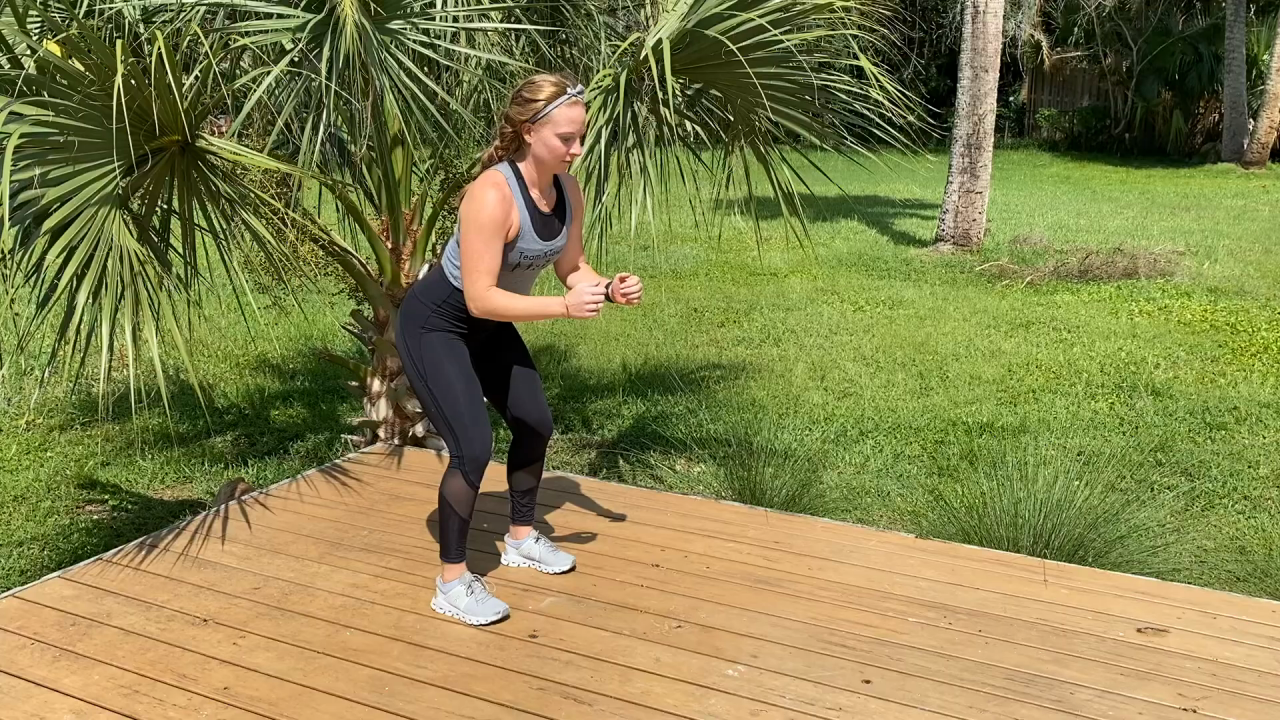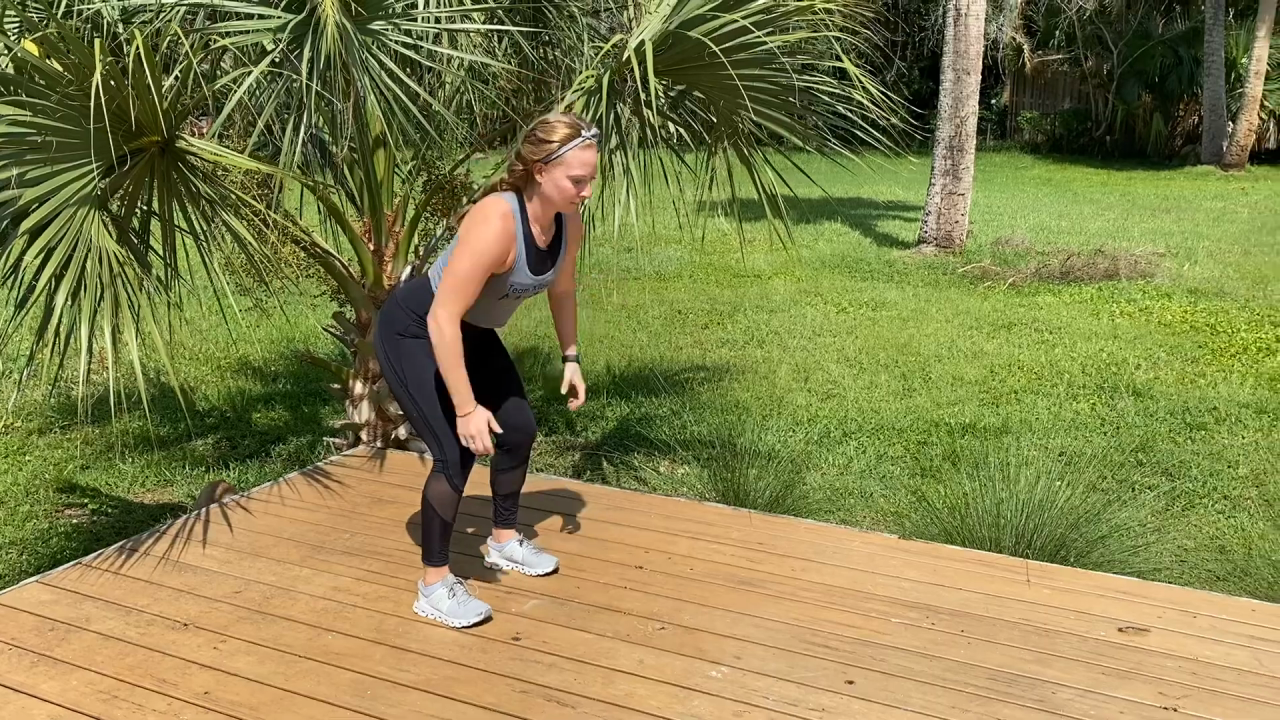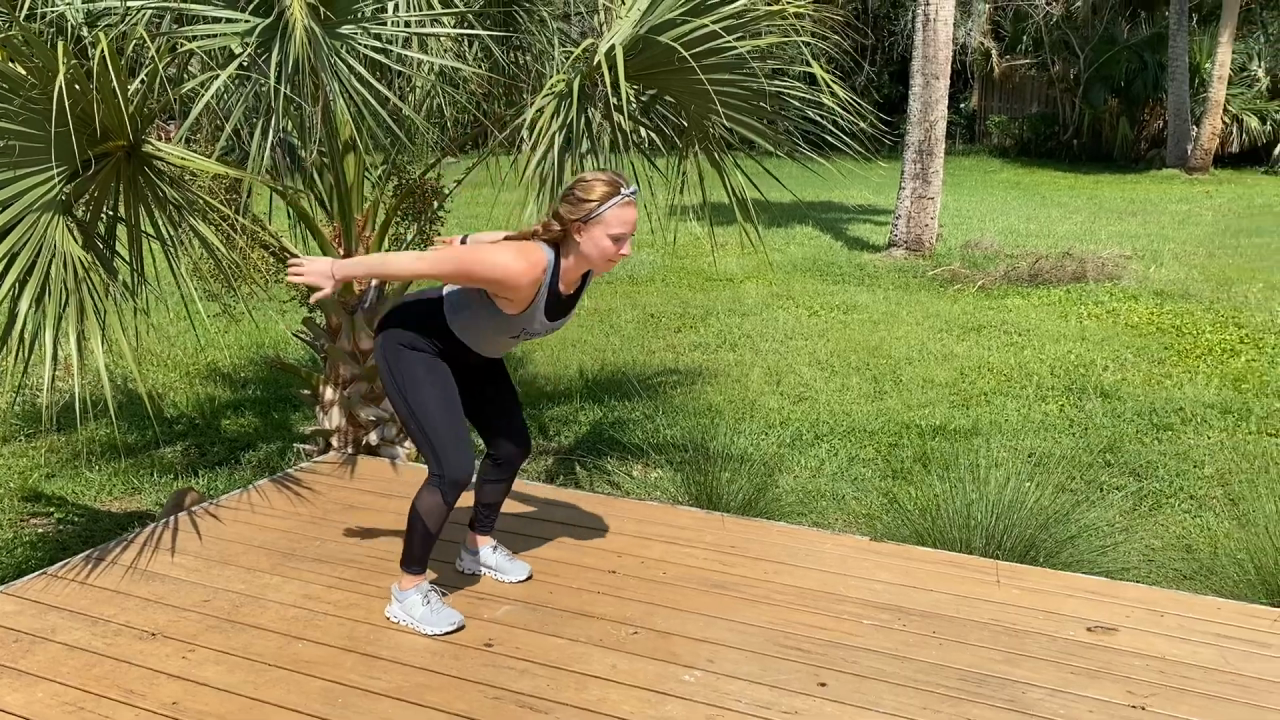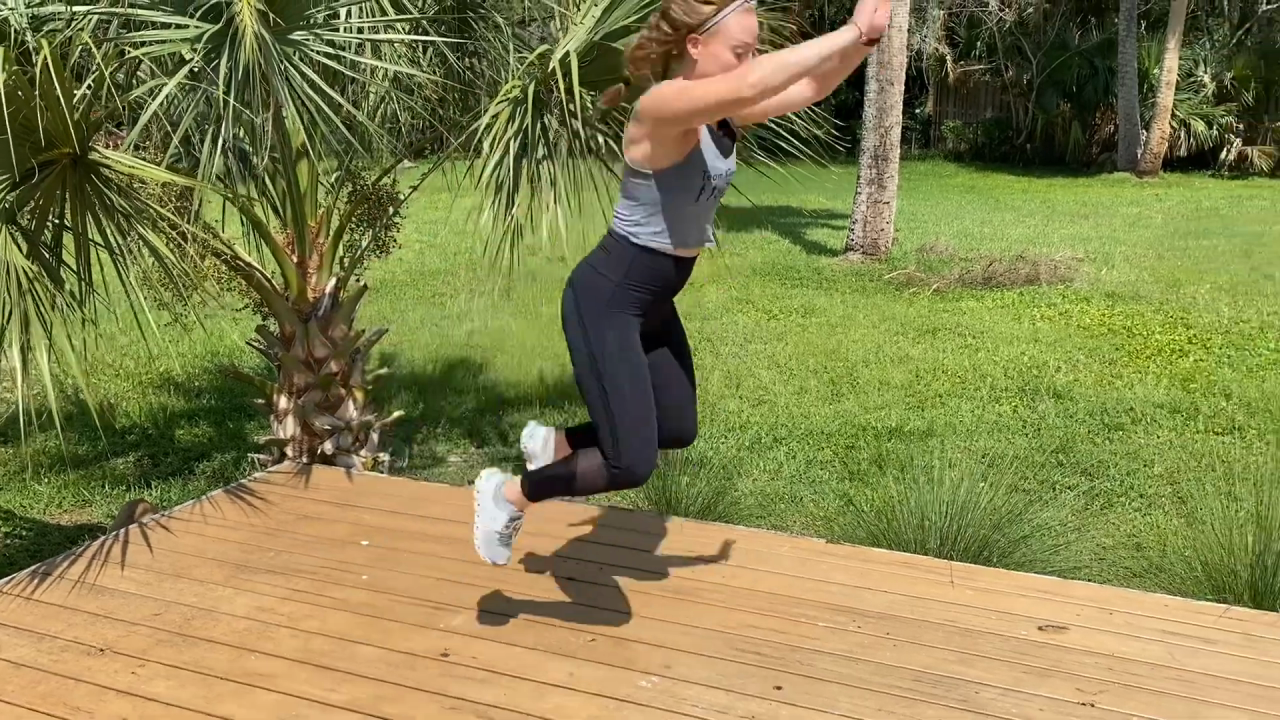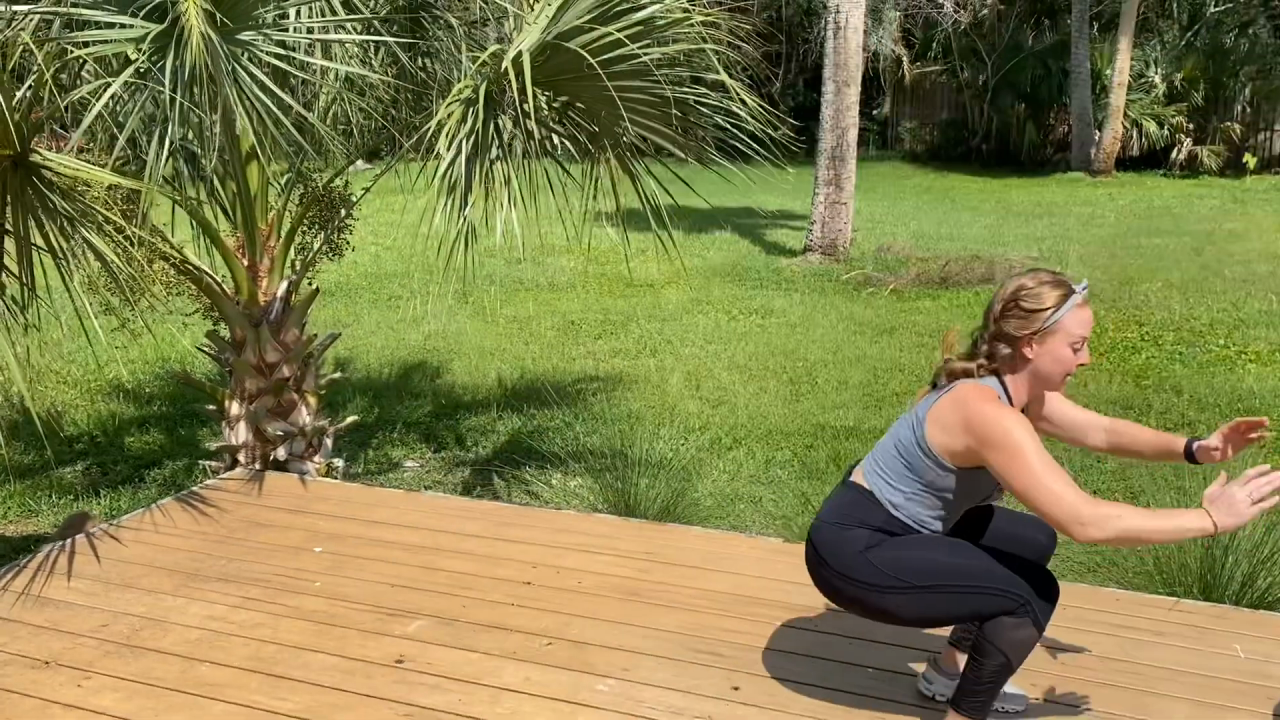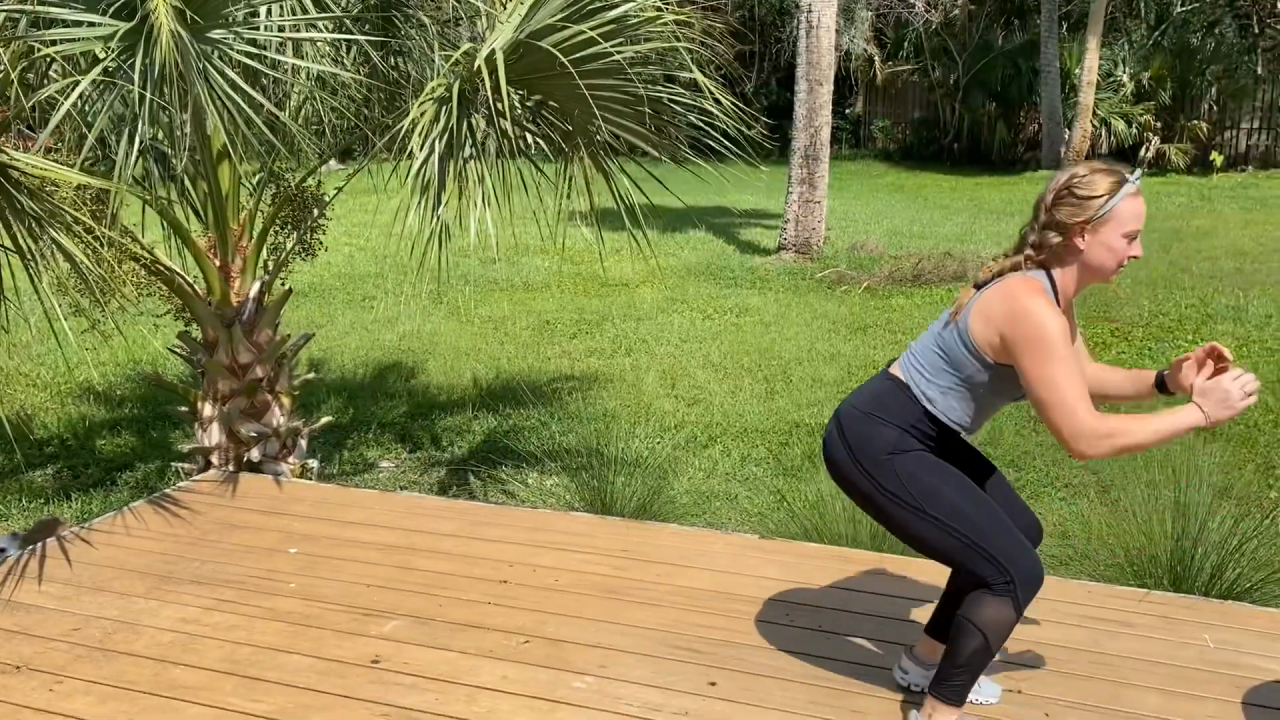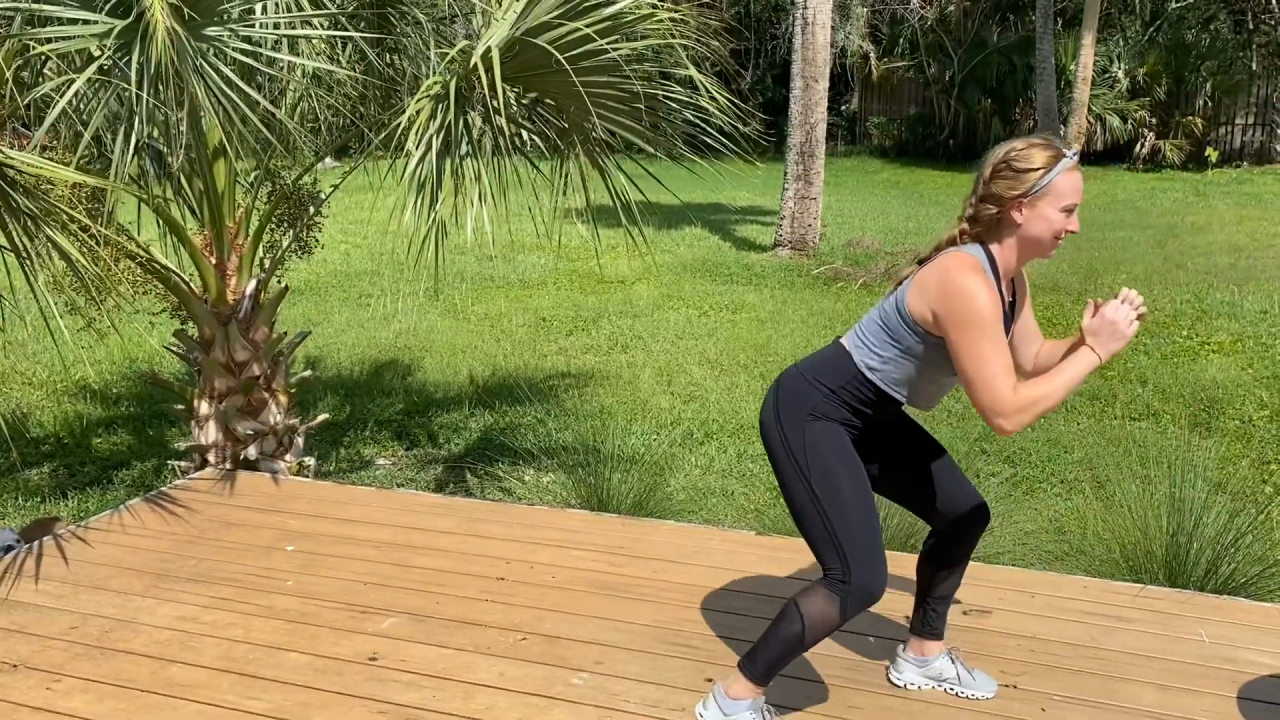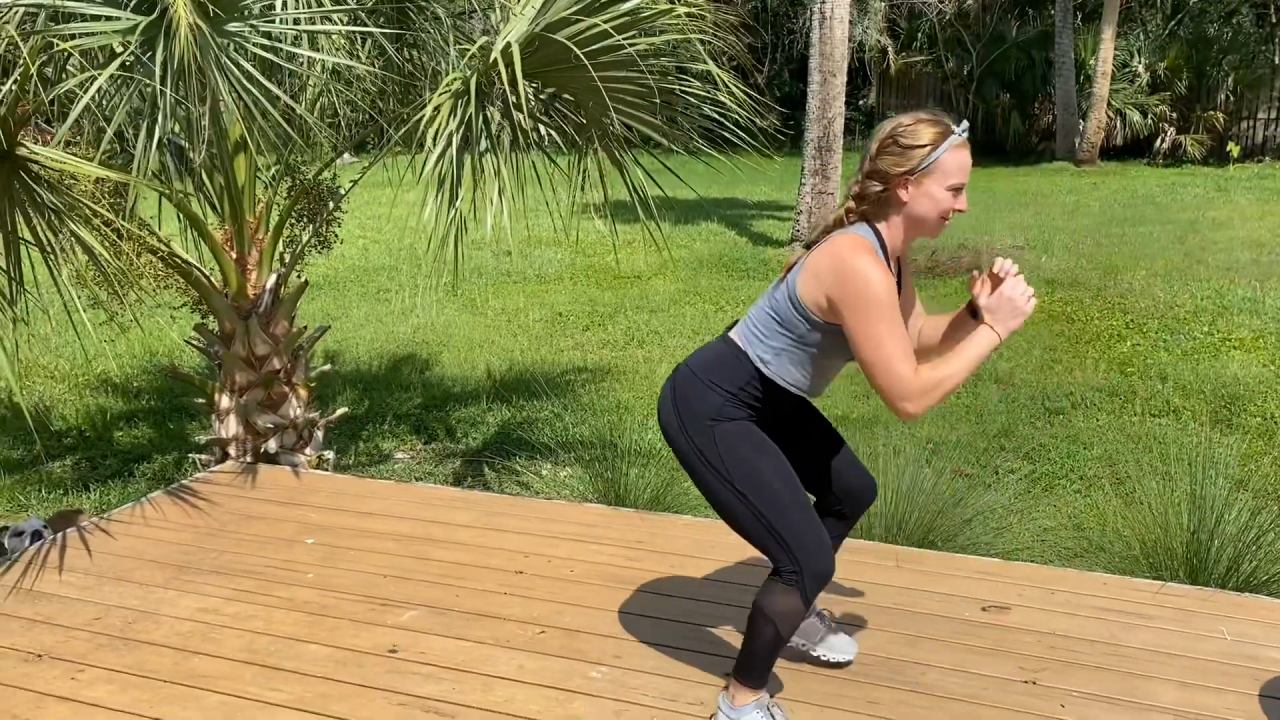
dt=0.5s
person 1, frame 1
left shoulder: (567, 191)
right shoulder: (492, 196)
left elbow: (572, 269)
right elbow: (480, 298)
left wrist: (610, 289)
right wrist: (565, 308)
left hip: (488, 325)
right hip: (435, 324)
left knee: (536, 423)
right knee: (473, 447)
left ankle: (521, 537)
right ankle: (452, 582)
person 1, frame 2
left shoulder: (570, 222)
right shoulder: (495, 224)
left elbow: (562, 292)
right elbow: (443, 320)
left wrist: (571, 358)
right wrist: (466, 408)
left hip: (474, 330)
right hip: (414, 331)
left knee: (518, 428)
right knee: (457, 451)
left ankle: (504, 540)
right ankle: (434, 585)
person 1, frame 3
left shoulder: (582, 261)
right shoulder: (526, 268)
left elbow: (512, 239)
right elbow: (418, 262)
left wrist: (466, 244)
right wrist: (339, 271)
left hip: (472, 345)
right hip: (412, 337)
left knee: (512, 447)
right knee: (451, 468)
left ankle: (480, 545)
right ankle: (410, 587)
person 1, frame 4
left shoulder: (721, 109)
right shoulder: (664, 107)
left elbow: (816, 83)
right elbow: (751, 85)
left hip: (652, 298)
right hip: (606, 299)
left knee: (675, 429)
right knee: (631, 465)
left ankle: (552, 447)
right ankle: (510, 494)
person 1, frame 5
left shoulder: (1018, 384)
right shoulder: (986, 414)
left elbow: (1101, 431)
right elbow: (1086, 522)
left wrist: (1193, 448)
right wrist: (1210, 518)
left hip: (893, 525)
right hip: (852, 553)
left knee: (1034, 543)
right knee: (1032, 595)
left ankle: (948, 670)
person 1, frame 6
left shoulder: (1045, 287)
right shoulder: (1031, 308)
left elbow: (1084, 379)
right elbow: (1087, 437)
left wrist: (1170, 379)
right wrist: (1199, 411)
left hip: (911, 433)
right hip: (874, 445)
left knee: (1017, 534)
right knee: (1017, 572)
left ankle: (925, 661)
person 1, frame 7
left shoulder: (1005, 273)
right shoulder: (966, 283)
left elbow: (1030, 361)
right elbow: (1006, 411)
left wrist: (1088, 337)
right wrist: (1094, 350)
left hip: (861, 413)
right hip: (808, 414)
left knee: (965, 514)
right knee: (858, 579)
left ankle: (922, 656)
person 1, frame 8
left shoulder: (885, 246)
right shoulder: (858, 264)
left elbow: (918, 343)
right elbow: (909, 396)
left wrist: (977, 310)
right wrist: (995, 330)
left hip: (761, 396)
right hip: (708, 410)
left knee: (853, 492)
right knee: (809, 561)
left ankle: (797, 613)
